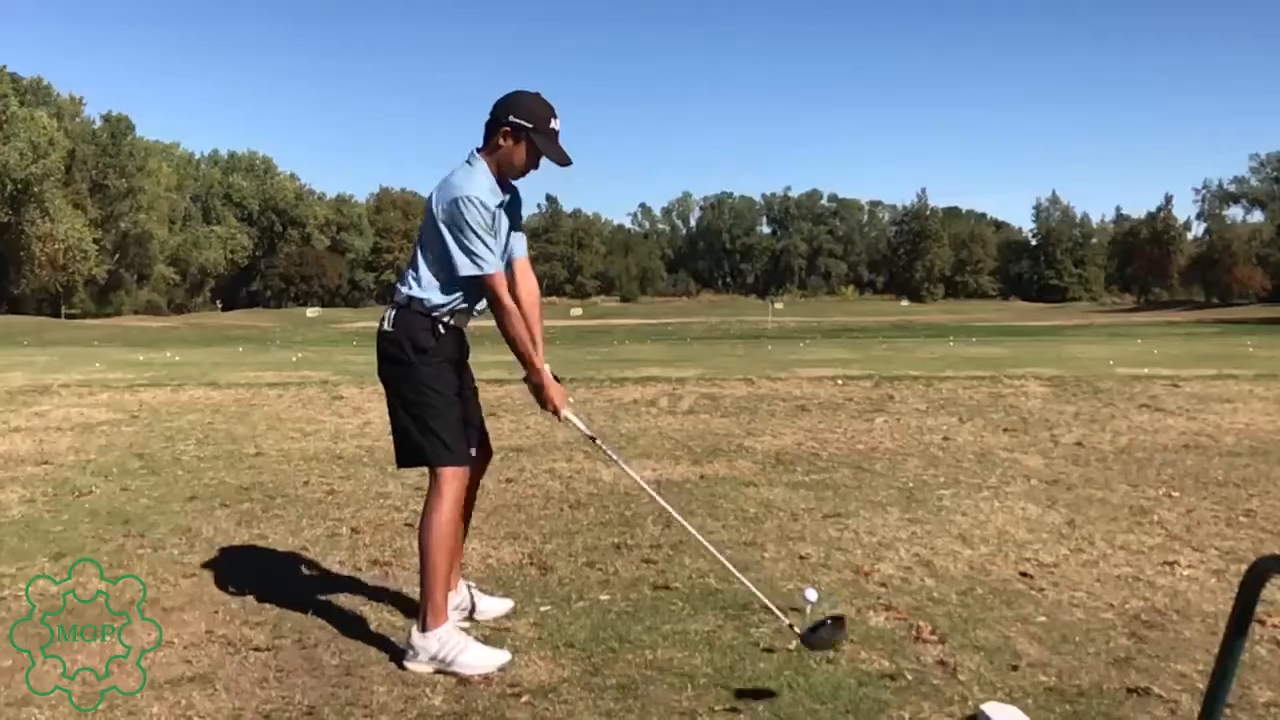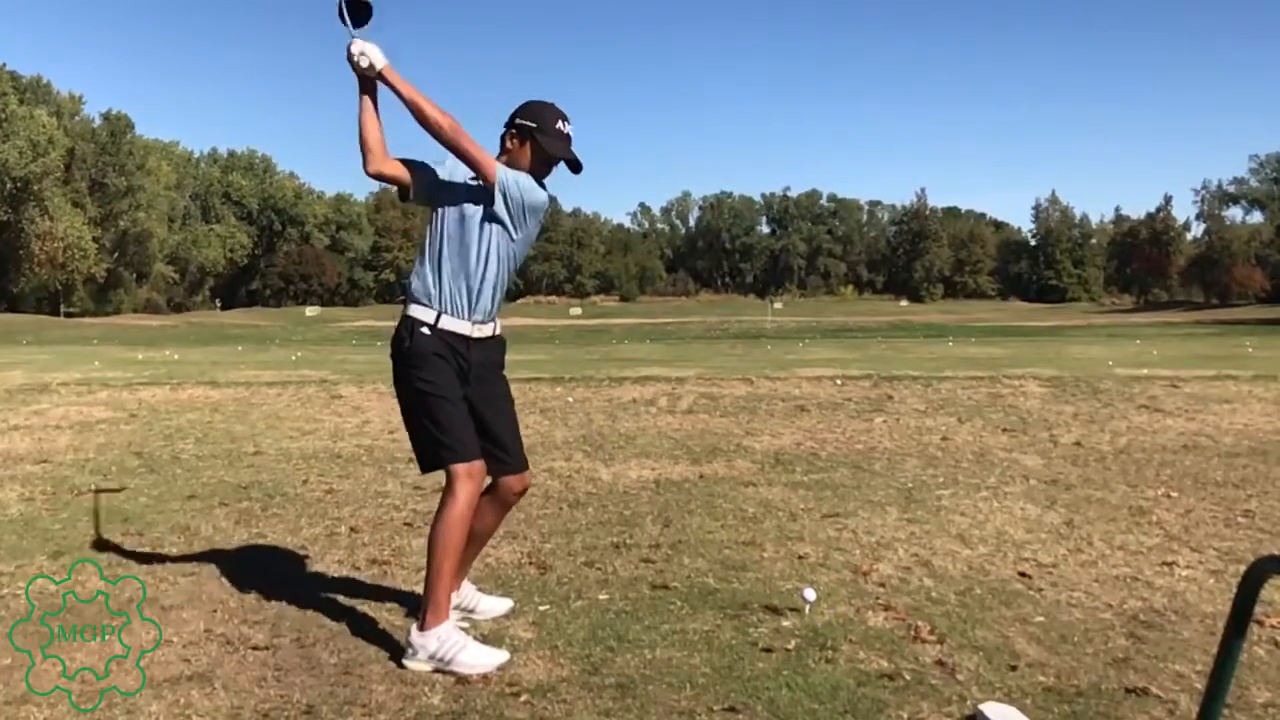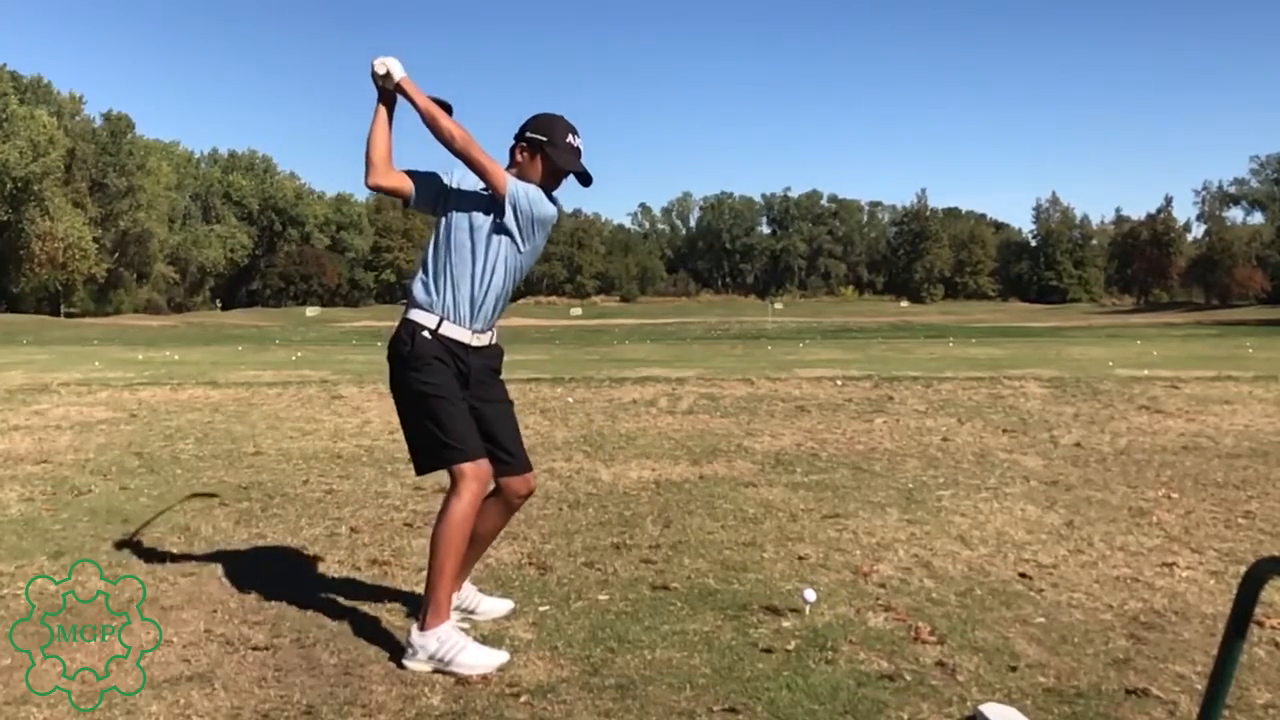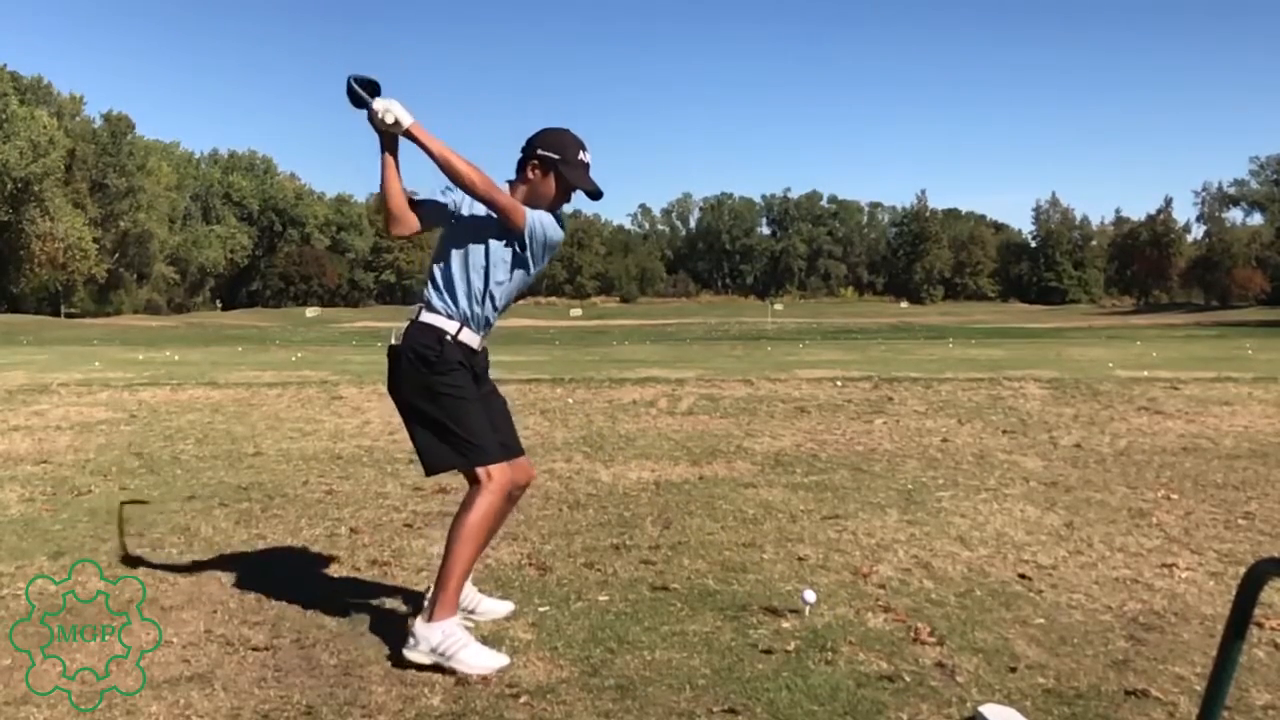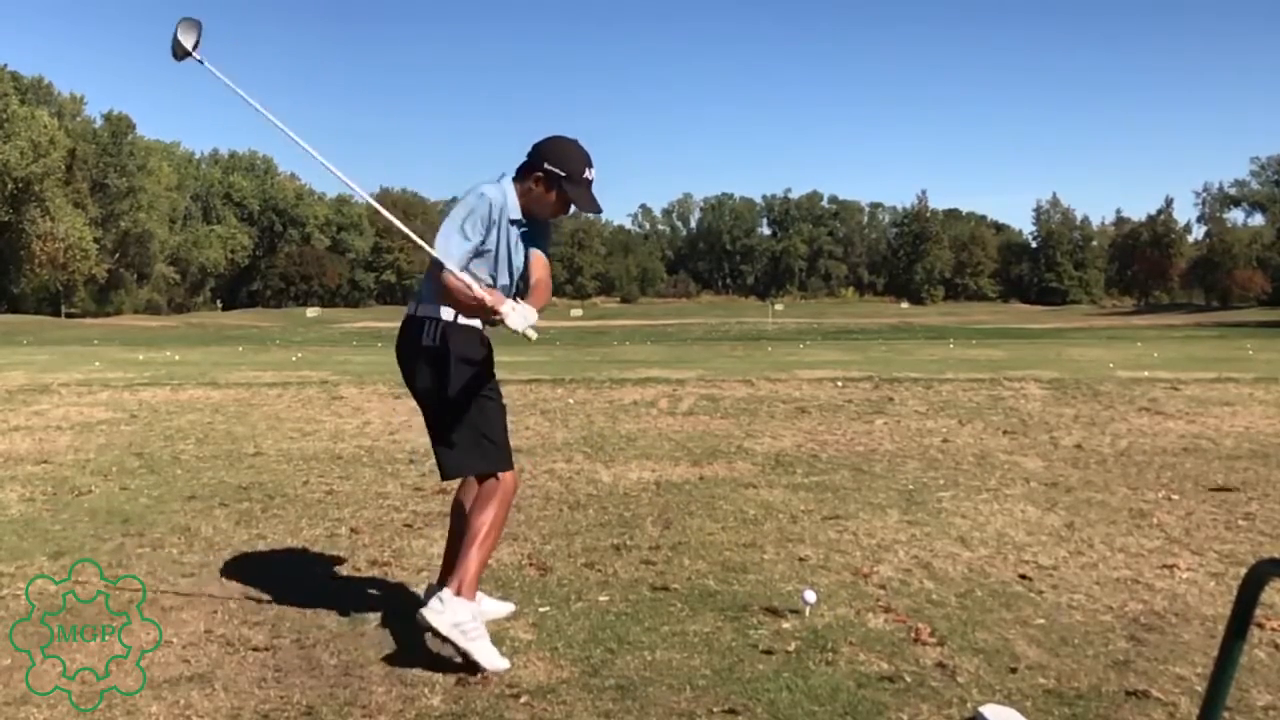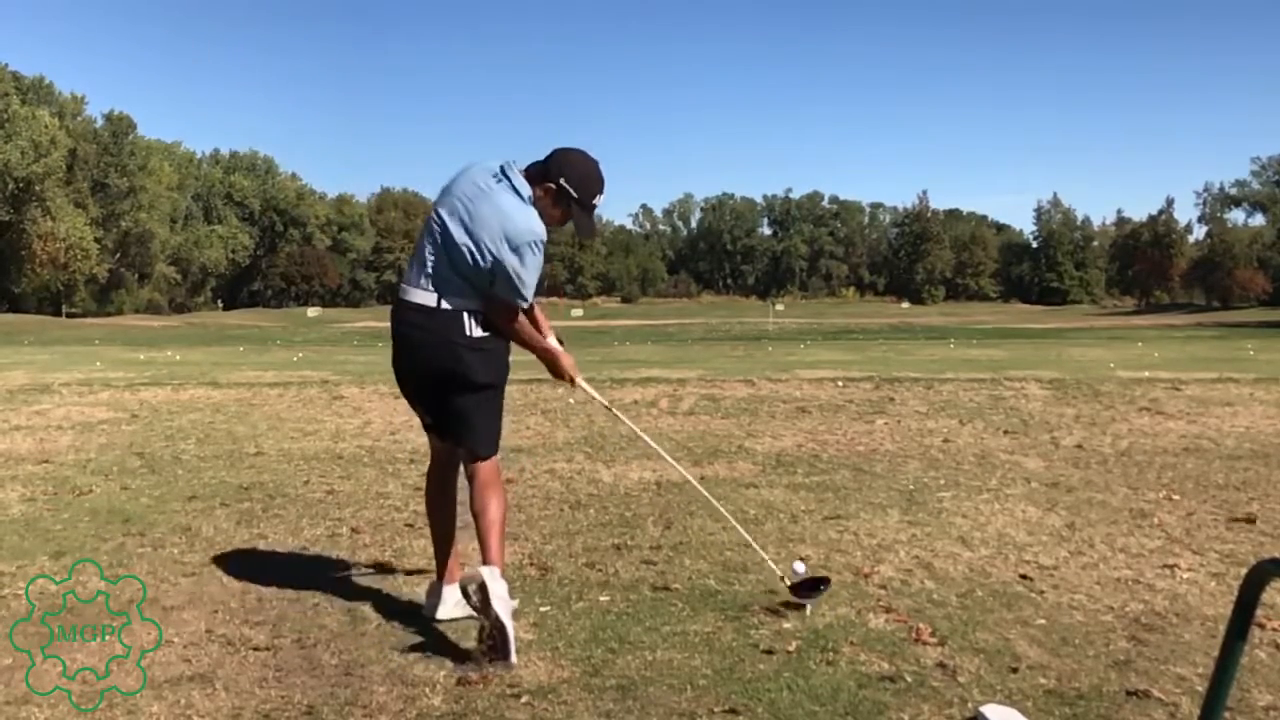
dt=0.7s
person 1, frame 1
left shoulder: (505, 195)
right shoulder: (469, 195)
left elbow: (522, 278)
right elbow: (497, 295)
left wrist: (541, 359)
right wrist: (536, 374)
left hip: (442, 337)
right hip: (418, 337)
left knee: (475, 459)
right knee: (450, 473)
left ankle: (450, 589)
right ankle: (432, 633)
person 1, frame 2
left shoulder: (534, 199)
right shoulder: (448, 178)
left elbow: (453, 137)
right elbow: (378, 165)
left wrist: (388, 73)
right wrist: (368, 86)
left hip: (482, 349)
right hip: (427, 343)
left knee: (511, 480)
right knee: (467, 475)
left ankle: (451, 587)
right ankle: (431, 631)
person 1, frame 3
left shoulder: (541, 210)
right shoulder: (457, 185)
left elbow: (464, 146)
right elbow: (379, 177)
left wrist: (407, 84)
right wrist: (386, 99)
left hip: (477, 355)
right hip: (426, 347)
left knee: (517, 483)
right knee: (472, 475)
left ankle: (454, 587)
right ankle: (432, 631)
person 1, frame 4
left shoulder: (549, 232)
right shoulder: (465, 193)
left elbow: (488, 195)
right elbow: (401, 225)
left wrist: (414, 130)
right wrist: (390, 147)
left hip: (466, 355)
right hip: (430, 350)
left knee: (517, 474)
right knee: (492, 476)
left ankle: (454, 588)
right ankle: (436, 625)
person 1, frame 5
left shoulder: (536, 225)
right shoulder: (486, 201)
left elbow: (541, 280)
right elbow: (446, 281)
left wrist: (525, 307)
right wrist: (491, 303)
left hip: (453, 344)
right hip: (443, 341)
left knee: (486, 466)
right knee: (498, 478)
left ankle: (451, 586)
right ankle: (456, 603)
person 1, frame 6
left shoulder: (479, 174)
right shoulder: (527, 230)
right elbow: (508, 316)
left wrist: (546, 330)
right wrist: (551, 356)
left hip: (411, 324)
right hip: (464, 335)
left knee: (444, 455)
right knee: (481, 463)
left ankle: (447, 586)
right ankle: (492, 577)
